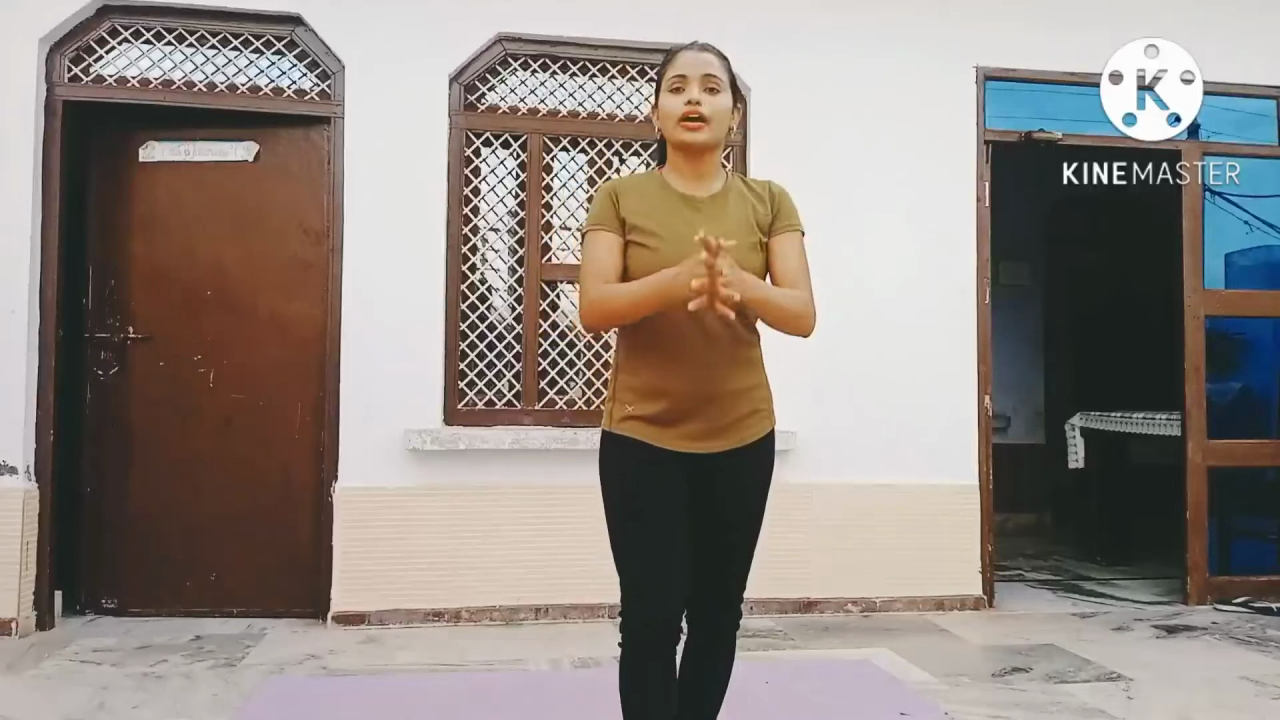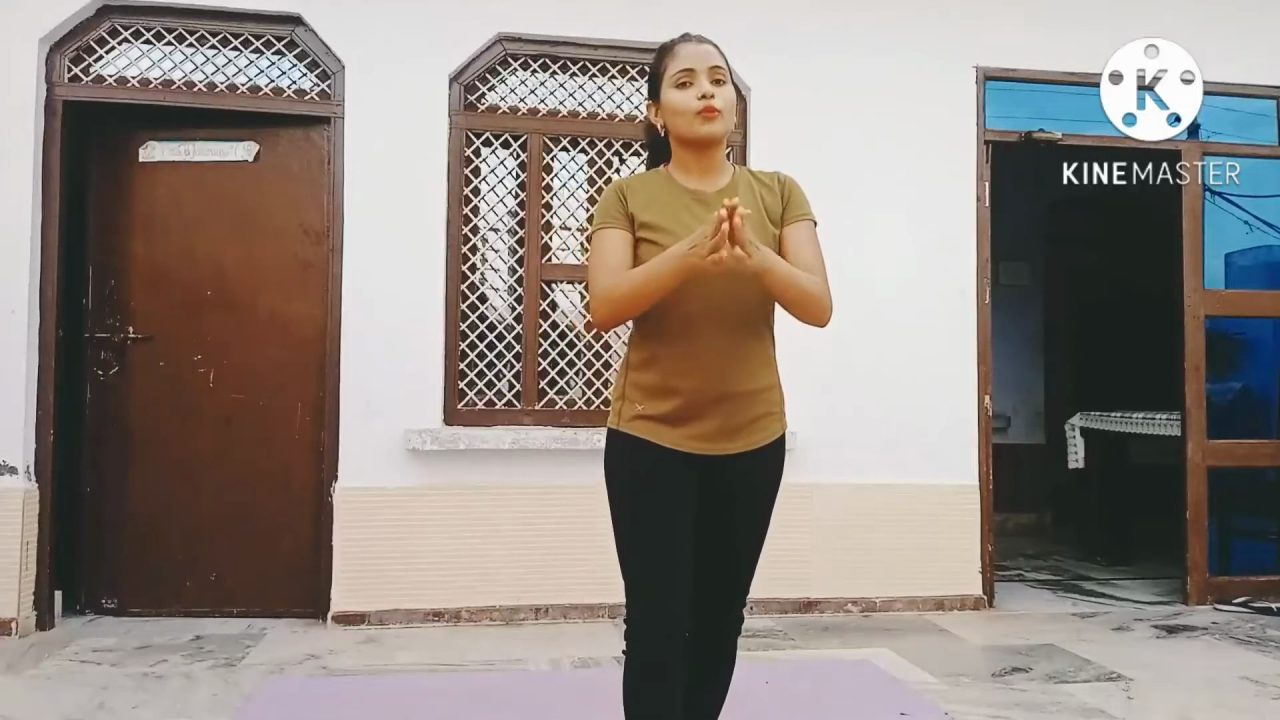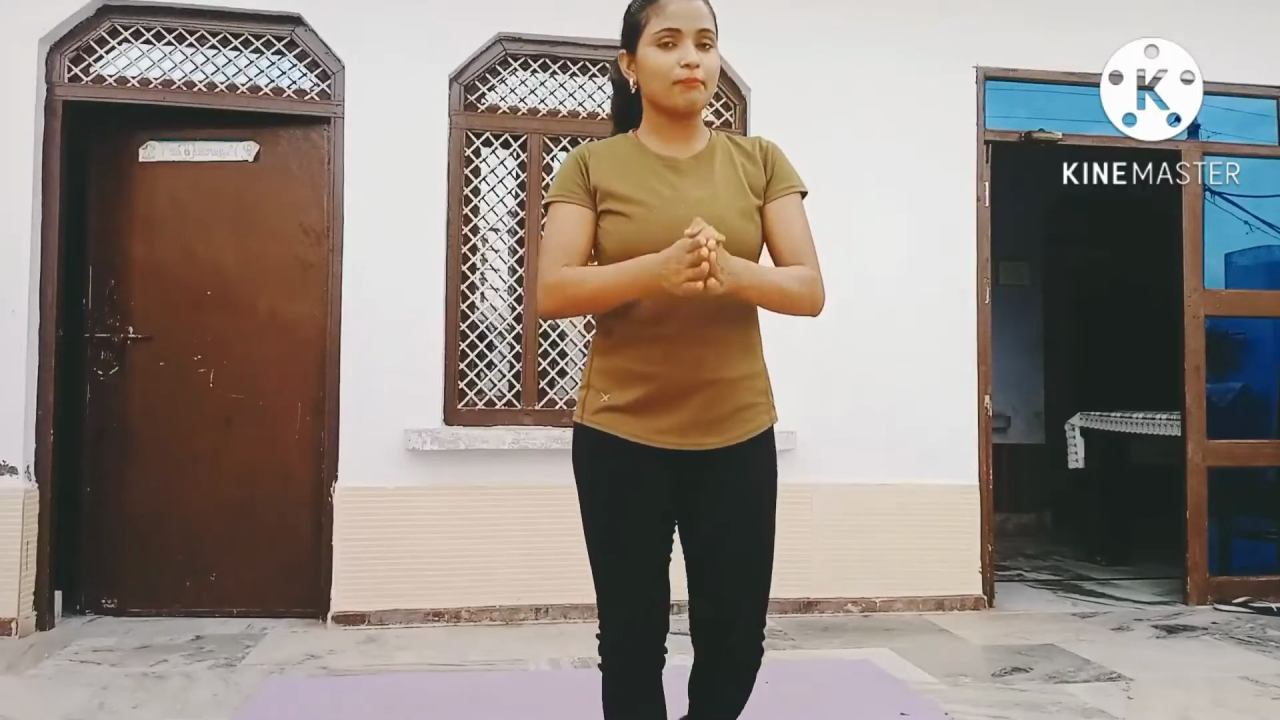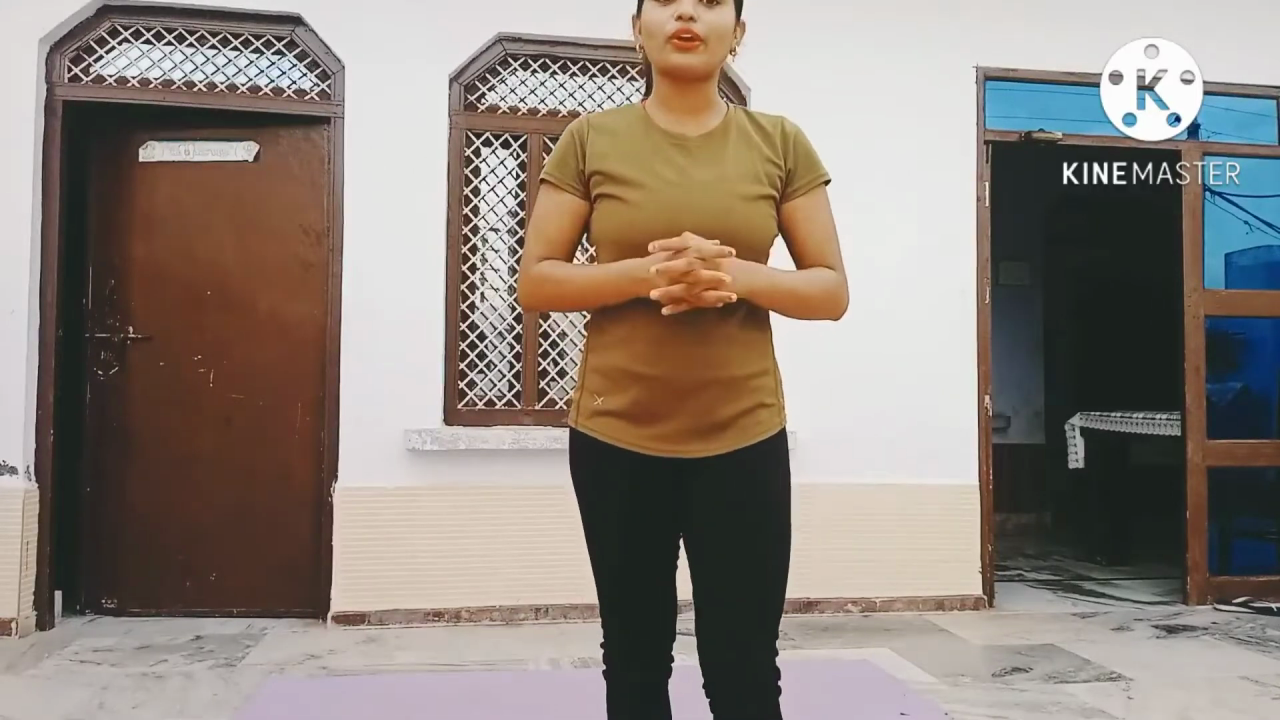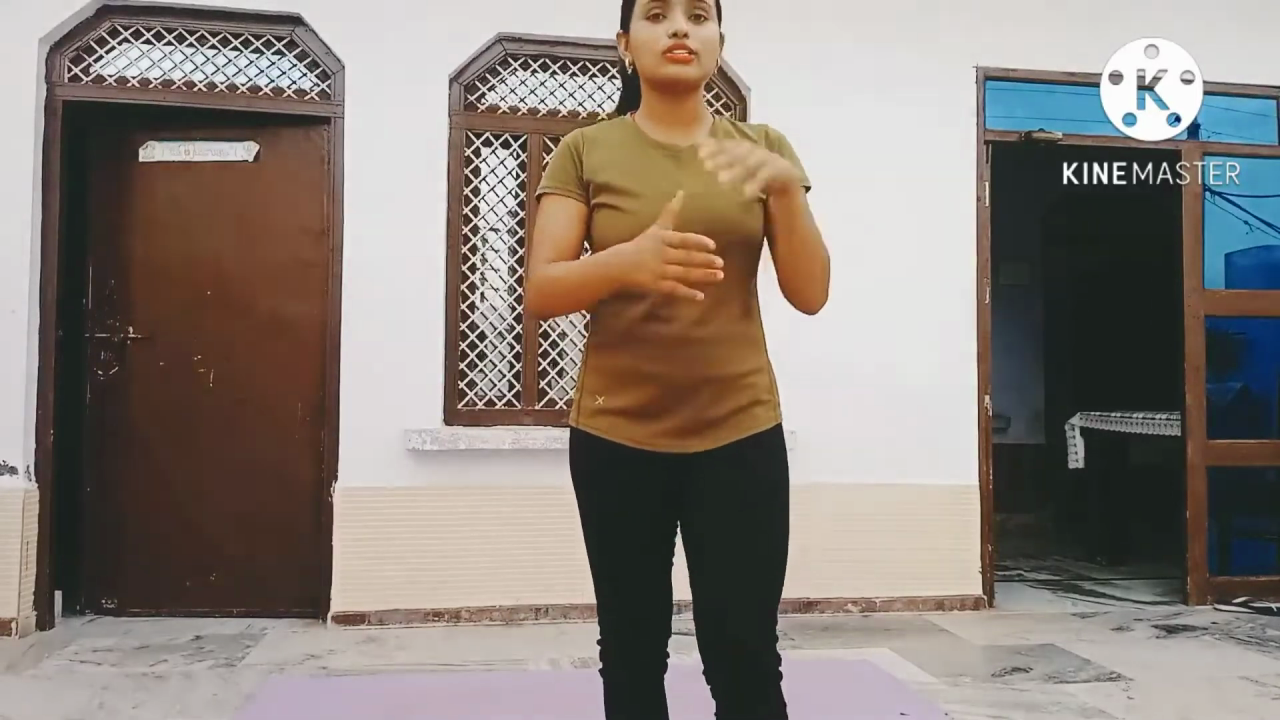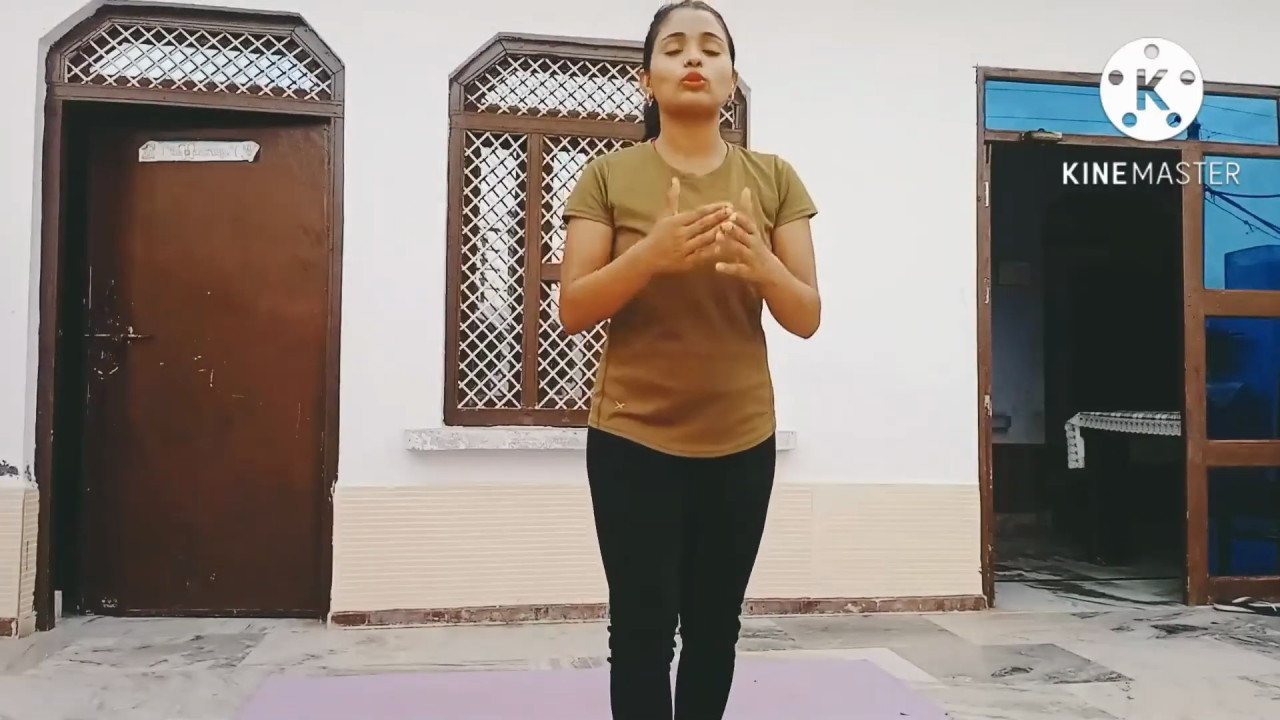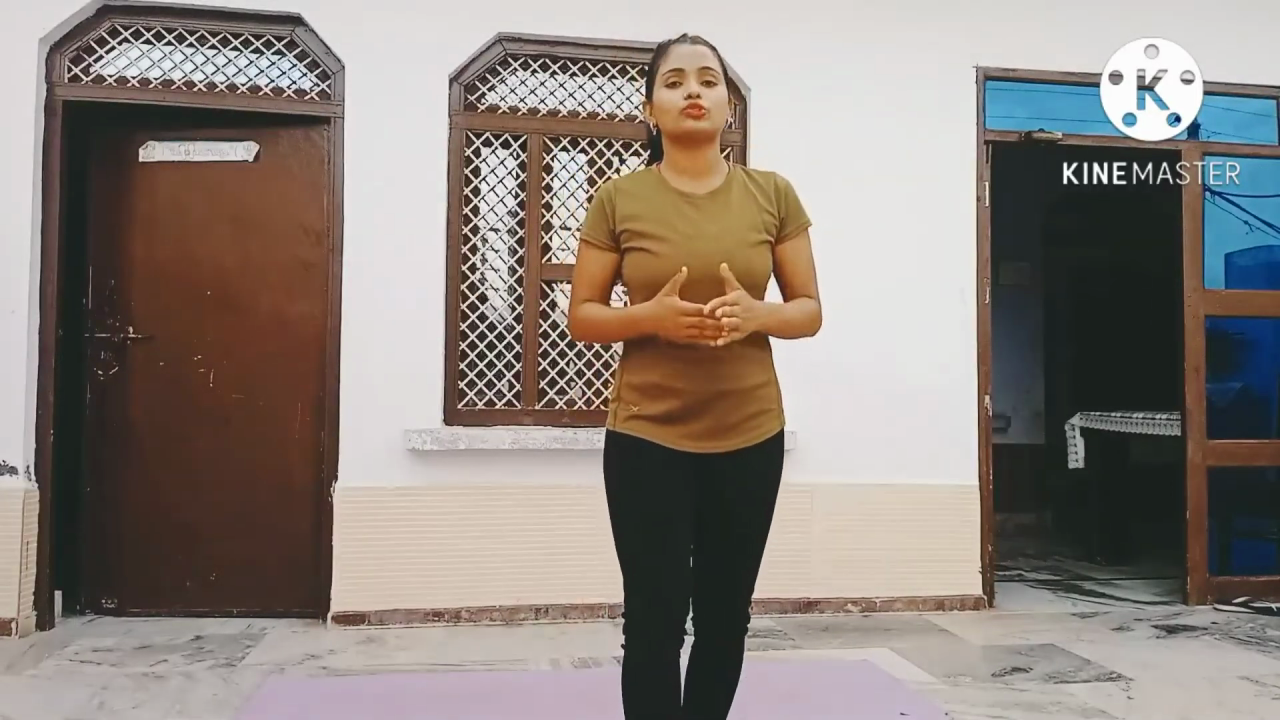
dt=0.7s
person 1, frame 1
left shoulder: (768, 201)
right shoulder: (619, 197)
left elbow: (804, 318)
right elbow: (592, 311)
left wrist: (738, 282)
right wrist: (680, 276)
left hip: (741, 439)
right hip: (641, 440)
left knee: (718, 614)
right knee: (650, 619)
person 1, frame 2
left shoulder: (778, 192)
right shoulder: (626, 196)
left elbow: (820, 306)
right elbow: (603, 307)
left wrist: (751, 253)
right wrist: (692, 251)
left hip: (751, 442)
right hip: (650, 441)
left knee: (719, 620)
right knee: (656, 625)
person 1, frame 3
left shoulder: (760, 161)
right shoulder: (590, 165)
left elbow: (810, 291)
right elbow: (551, 293)
left wrist: (729, 272)
right wrist: (659, 269)
left hip: (737, 436)
right hip: (620, 436)
left knee: (733, 644)
right knee: (631, 644)
person 1, frame 4
left shoulder: (781, 143)
right shoulder: (590, 140)
left elbow: (832, 291)
right elbow: (534, 283)
left wrist: (738, 275)
right wrist: (646, 274)
left hip: (744, 440)
right hip: (616, 438)
right knee: (634, 657)
person 1, frame 5
left shoulder: (762, 150)
right shoulder: (583, 152)
left elbow: (811, 296)
right elbow: (538, 292)
left wrist: (787, 190)
right wrist: (627, 260)
left hip: (739, 431)
right hip: (616, 435)
left knee: (744, 653)
right knee: (632, 647)
person 1, frame 6
left shoulder: (774, 178)
right shoulder: (607, 176)
left elbow: (807, 318)
right elbow: (572, 310)
left wrist: (762, 263)
right wrist: (650, 253)
left hip: (741, 439)
right hip: (633, 437)
left knee: (714, 628)
right knee: (641, 631)
person 1, frame 7
left shoulder: (773, 194)
right shoulder: (617, 199)
left elbow: (809, 311)
right elbow: (581, 316)
left wrist: (759, 313)
right wrist: (649, 315)
left hip: (749, 439)
right hip: (646, 438)
left knee: (724, 617)
right knee: (654, 620)
